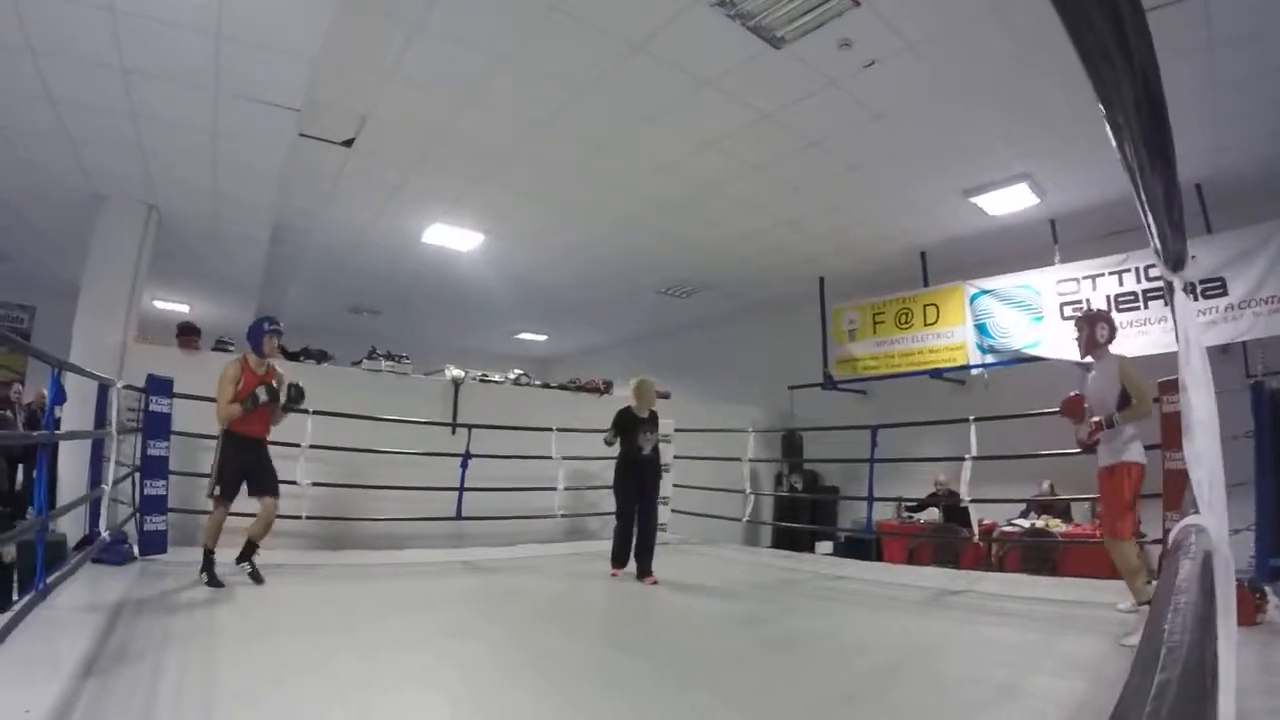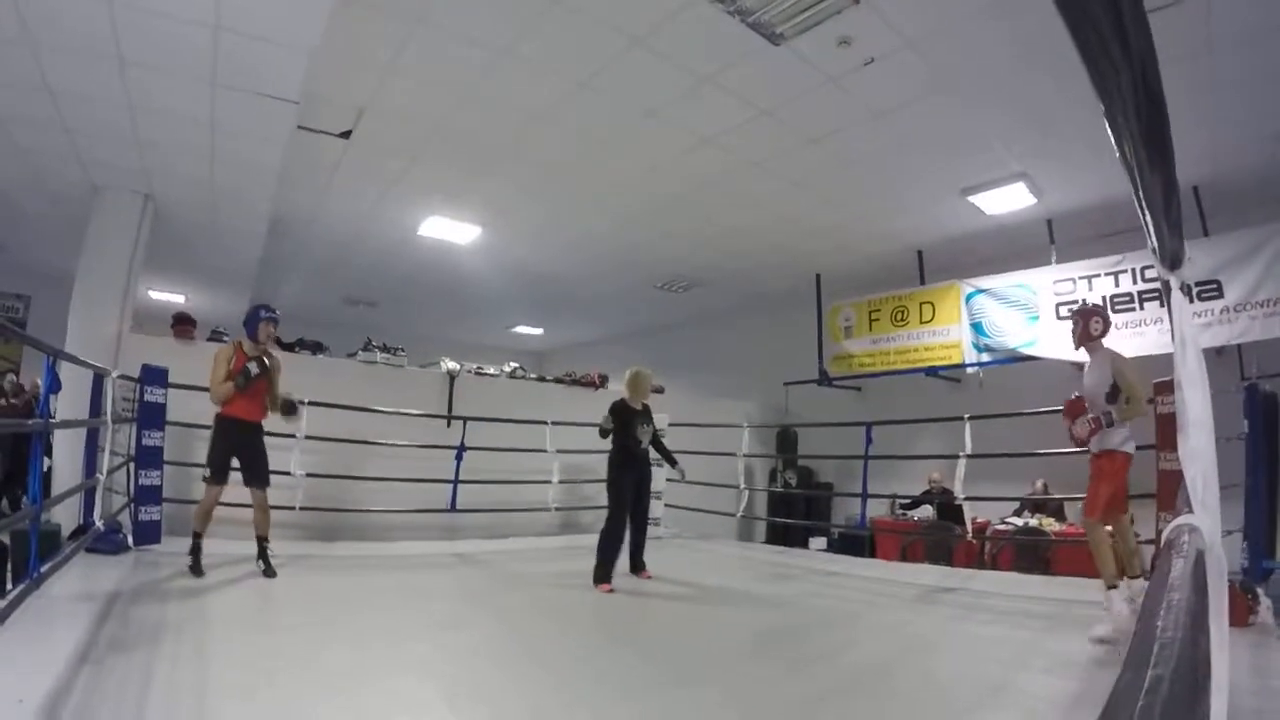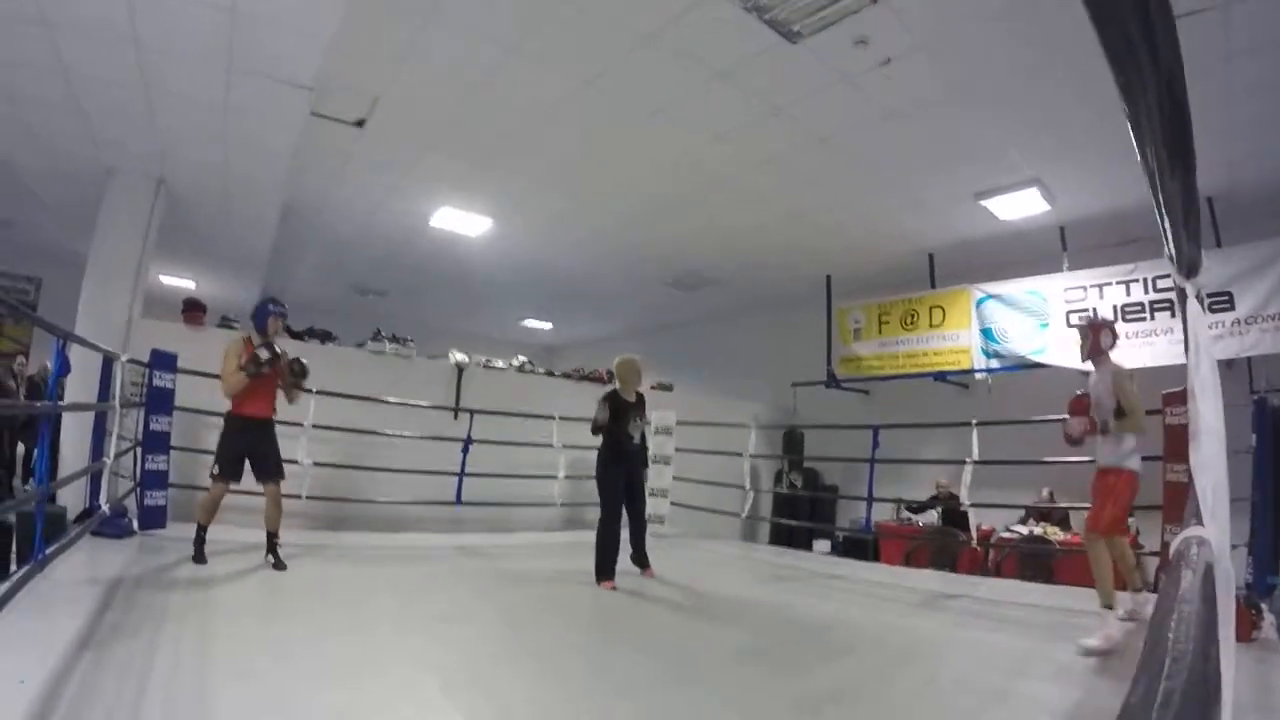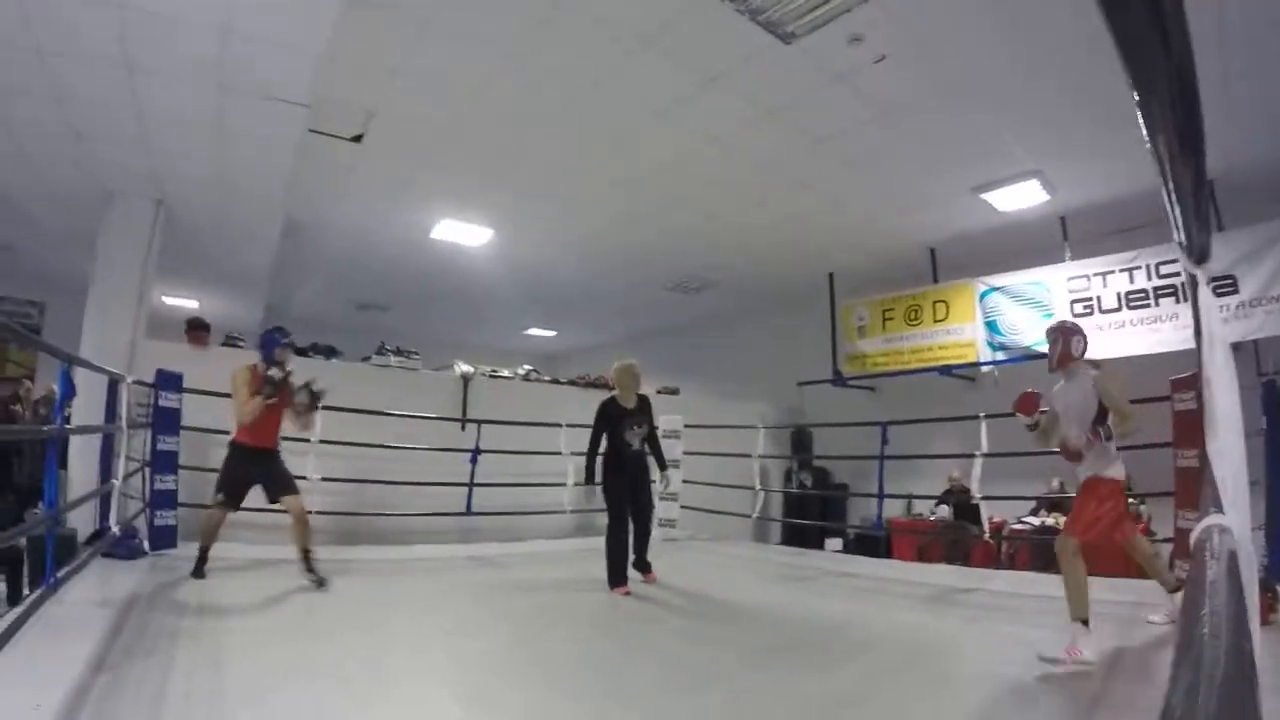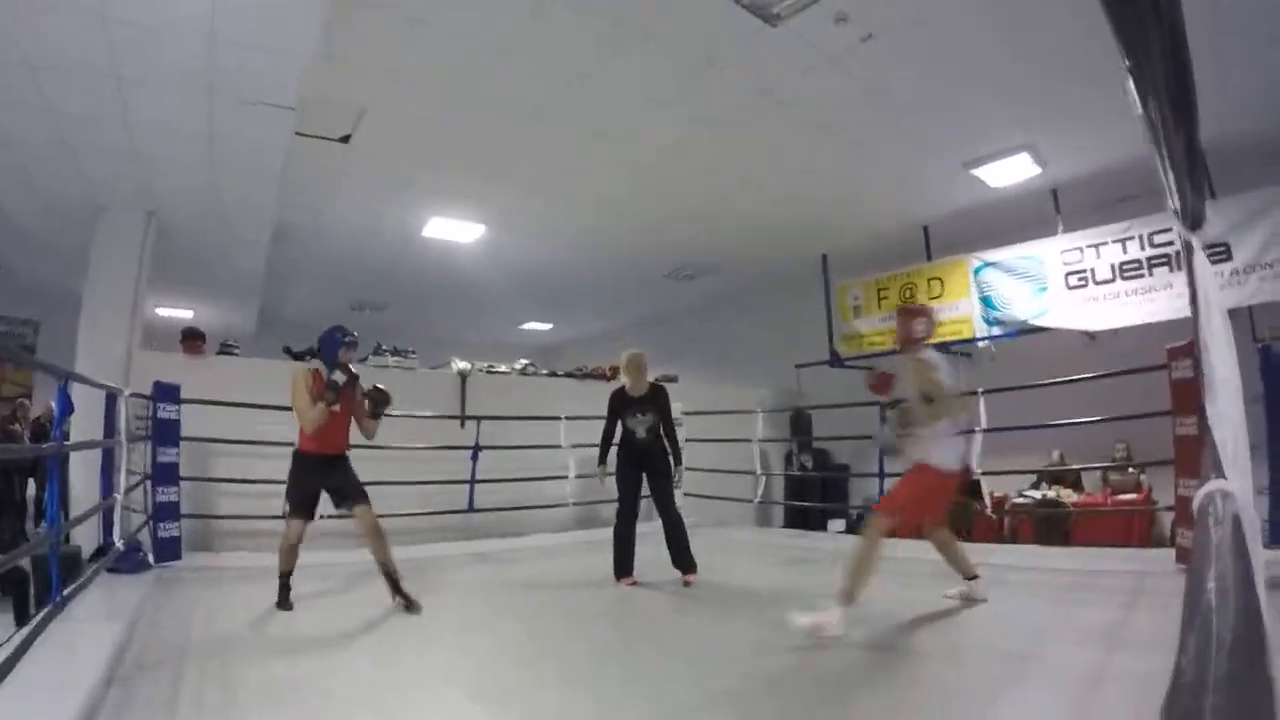
dt=0.5s
person 1, frame 1
left shoulder: (1120, 365)
right shoulder: (1093, 376)
left elbow: (1147, 406)
left wrist: (1105, 424)
right wrist: (1083, 422)
left hip: (1125, 460)
right hip: (1108, 460)
left knee: (1115, 537)
right knee: (1119, 534)
left ankle: (1150, 616)
right ankle: (1144, 593)
person 1, frame 2
left shoulder: (1114, 361)
right shoulder: (1089, 365)
left elbow: (1141, 405)
left wrist: (1100, 422)
right wrist: (1080, 416)
left hip: (1115, 449)
right hip: (1101, 449)
left knee: (1092, 521)
right knee: (1118, 519)
left ankle: (1115, 608)
right ankle: (1136, 588)
person 1, frame 3
left shoulder: (1117, 375)
right shoulder: (1096, 378)
left elbow: (1138, 422)
left wrist: (1096, 426)
right wrist: (1084, 421)
left hip: (1120, 467)
right hip: (1107, 465)
left knee: (1094, 536)
right knee: (1115, 536)
left ankle: (1109, 624)
right ankle: (1138, 601)
person 1, frame 4
left shoulder: (1095, 380)
right shoulder: (1059, 392)
left elbow: (1129, 420)
right elbow: (1047, 439)
left wrist: (1096, 437)
right wrist: (1033, 421)
left hip: (1104, 476)
right hip: (1093, 477)
left knee: (1066, 545)
right knee: (1132, 541)
left ankle: (1079, 643)
right ankle: (1177, 597)
person 1, frame 5
left shoulder: (919, 363)
right shoulder: (934, 363)
left elbow: (954, 406)
left wrist: (914, 421)
right wrist: (897, 395)
left hip: (935, 464)
right hip: (947, 463)
left knee: (875, 527)
right knee: (933, 528)
left ankle: (836, 614)
right ankle: (972, 584)
person 2, frame 1
left shoulder: (276, 375)
right shoulder: (235, 368)
right elbow: (222, 416)
left wrist: (287, 404)
right wrist: (252, 401)
left hip: (259, 446)
right hip: (233, 444)
left knee: (270, 507)
right knee: (221, 509)
left ankle: (246, 557)
right ankle: (207, 566)
person 2, frame 2
left shoulder: (272, 361)
right shoulder: (229, 351)
right elbow: (216, 396)
left wrist: (283, 405)
right wrist: (244, 377)
left hip: (254, 431)
right hip: (228, 427)
left knee: (260, 498)
right knee: (212, 493)
left ankle: (263, 555)
right ankle: (195, 552)
person 2, frame 3
left shoulder: (280, 355)
right shoulder: (239, 346)
left elbow: (291, 399)
right elbow: (228, 390)
left wrist: (297, 381)
right wrist: (253, 366)
left hip: (265, 427)
right hip: (238, 424)
left knee: (274, 492)
right knee: (218, 489)
left ankle: (272, 549)
right ankle: (199, 543)
person 2, frame 4
left shoulder: (286, 381)
right shoulder: (245, 374)
left elbow: (303, 425)
right elbow: (245, 417)
left wrist: (308, 406)
right wrist: (267, 387)
left hip: (269, 455)
right hip: (242, 453)
left knee: (298, 510)
right knee: (216, 515)
left ankle: (308, 566)
right ankle: (201, 560)
person 2, frame 5
left shoulder: (353, 385)
right shoulder: (304, 378)
left elbow: (369, 433)
right elbow: (309, 425)
left wrist: (376, 411)
right wrist: (332, 392)
left hip: (337, 462)
right hip: (307, 462)
left knee: (370, 522)
right knee: (294, 535)
left ankle: (395, 588)
right ankle: (284, 588)
person 3, frame 1
left shoulder: (654, 416)
right shoulder: (624, 415)
right elbow: (612, 439)
left wrist: (658, 474)
right wrist: (609, 439)
left hip: (649, 474)
right hip: (626, 472)
left knee: (648, 522)
right knee: (625, 520)
left ankle: (645, 570)
right ankle: (618, 562)
person 3, frame 2
left shoulder: (646, 409)
right shoulder: (619, 407)
left elbow: (656, 440)
right elbow: (605, 434)
left wrist: (674, 463)
right wrist: (604, 427)
left hip: (642, 468)
right hip: (621, 468)
left knee: (640, 519)
right knee: (616, 519)
left ankle: (637, 564)
right ankle: (602, 576)
person 3, frame 3
left shoulder: (640, 398)
right shoulder: (611, 398)
right elbow: (595, 430)
left wrist: (644, 464)
right wrist: (599, 420)
left hip: (634, 464)
right hip: (611, 464)
left knee: (638, 514)
right knee: (610, 517)
left ankle: (640, 558)
right ankle: (605, 574)
person 3, frame 4
left shoulder: (645, 403)
right shoulder: (607, 408)
left elbow: (652, 436)
right elbow: (594, 443)
left wrist: (663, 467)
right wrist: (590, 479)
left hip: (639, 469)
right hip: (615, 471)
left knee: (644, 518)
right knee: (618, 523)
left ankle: (642, 563)
right ankle: (617, 580)
person 3, frame 5
left shoulder: (659, 392)
right shoulder: (617, 396)
left elbow: (669, 428)
right elbow: (609, 430)
left wrist: (678, 461)
right wrist: (602, 462)
left hip: (657, 457)
right hip: (628, 460)
left knee: (668, 511)
right knee: (626, 514)
left ankle: (687, 566)
right ankle: (623, 571)
